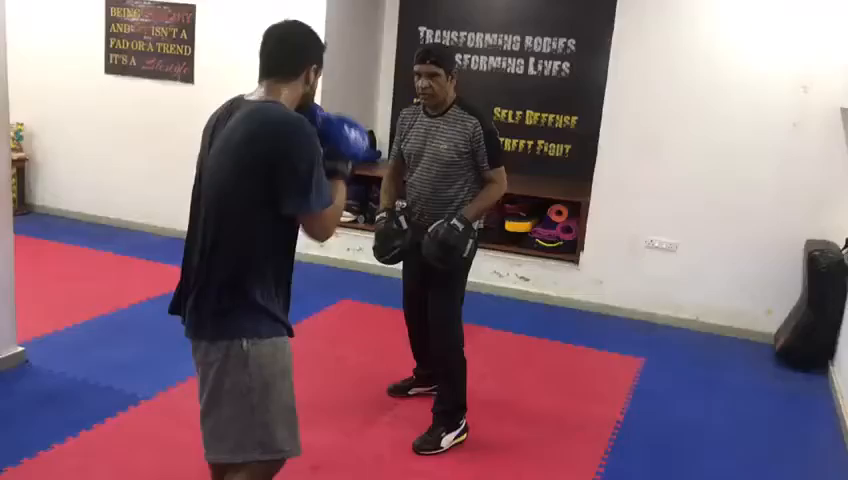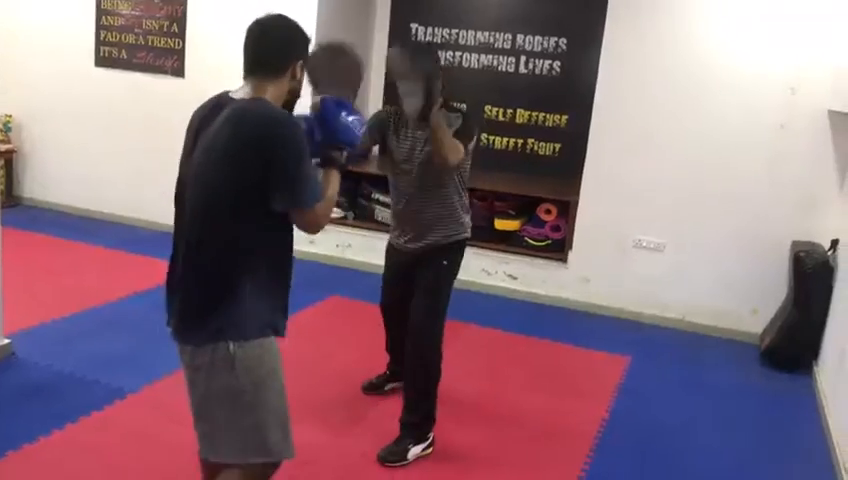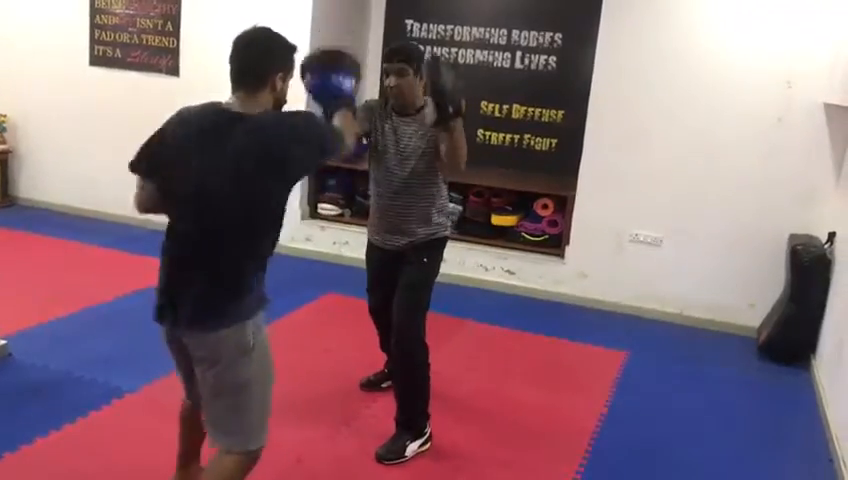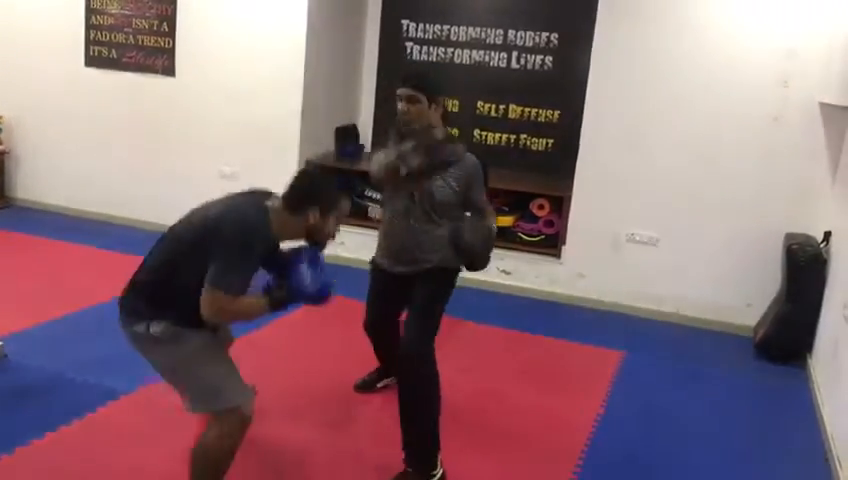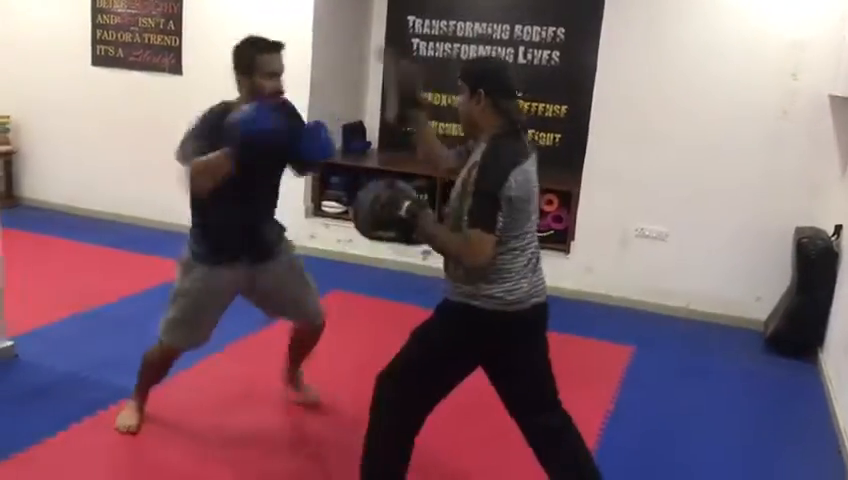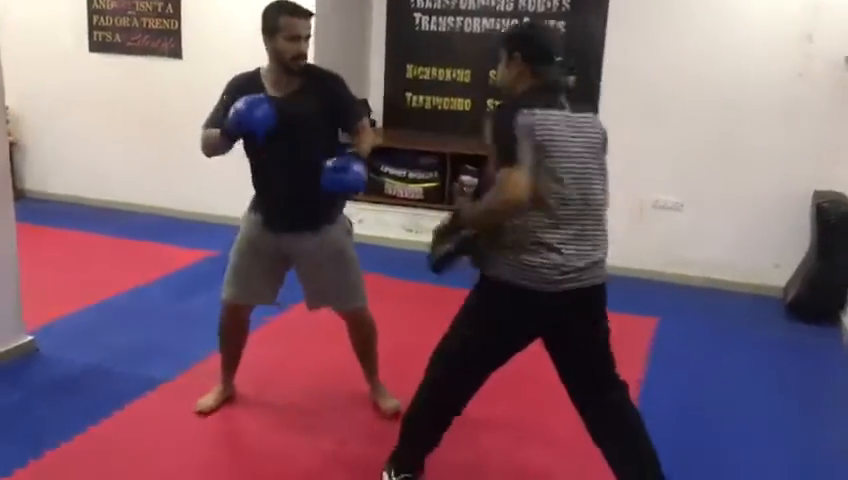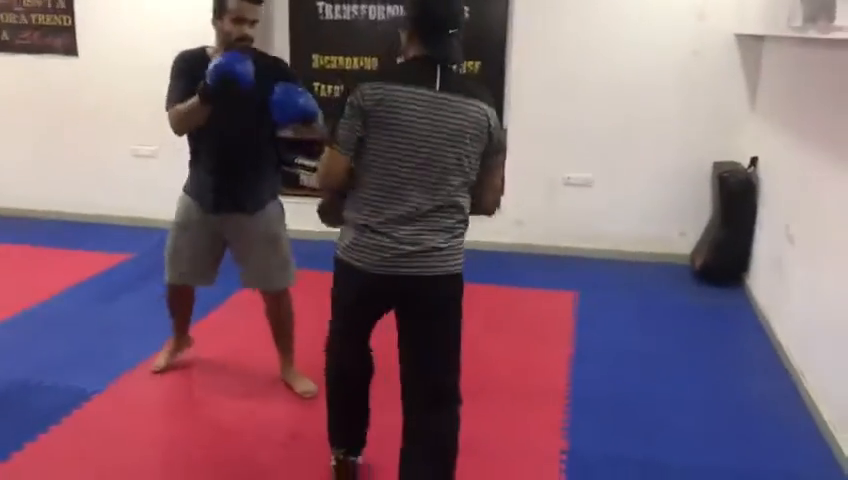
dt=0.7s
person 1, frame 1
left shoulder: (474, 125)
right shoulder: (407, 118)
left elbow: (498, 184)
right elbow: (394, 171)
left wrist: (461, 221)
right wrist: (385, 212)
right hip: (415, 233)
left knee: (445, 321)
right knee: (414, 309)
left ankle: (452, 420)
right ankle: (426, 375)
person 1, frame 2
left shoulder: (457, 122)
right shoulder: (390, 118)
left elbow: (449, 159)
left wrist: (428, 108)
left hip: (443, 243)
right hip: (402, 238)
left knee: (424, 328)
right knee: (392, 309)
left ankle: (418, 431)
right ankle: (398, 371)
person 1, frame 3
left shoulder: (438, 118)
right shoulder: (374, 112)
left elbow: (454, 164)
left wrist: (450, 117)
left hip: (425, 239)
right hip: (382, 237)
left knee: (408, 324)
right knee: (380, 310)
left ankle: (415, 429)
right ankle: (396, 368)
person 1, frame 4
left shoulder: (464, 162)
right shoulder: (398, 140)
left elbow: (482, 212)
right elbow: (378, 170)
right wrist: (409, 162)
left hip: (435, 270)
right hip: (389, 262)
left knee: (416, 352)
right knee: (377, 324)
right ankle: (390, 369)
person 1, frame 5
left shoulder: (492, 164)
right shoulder: (510, 146)
left elbow: (474, 254)
right elbow: (444, 160)
left wrist: (414, 214)
right wrist: (413, 114)
left hip: (479, 311)
right hip: (526, 308)
left knee: (396, 396)
right knee: (543, 414)
person 1, frame 6
left shoulder: (514, 115)
right shoulder: (590, 124)
left elbow: (513, 195)
left wrist: (464, 216)
left hip: (519, 282)
right hip: (585, 284)
left knee: (451, 372)
right knee: (603, 394)
person 1, frame 7
left shoulder: (373, 92)
right shoulder: (482, 109)
left elbow: (330, 177)
right elbow: (488, 201)
left hip: (363, 259)
right hip: (436, 269)
left knee: (346, 353)
right knee: (433, 395)
person 2, frame 1
left shoulder: (228, 115)
right shoulder: (291, 131)
right elbow: (320, 226)
right wrist: (339, 176)
left hip: (206, 302)
right hip: (244, 316)
left knee: (224, 431)
person 2, frame 2
left shoulder: (211, 112)
right shoulder: (277, 128)
right elbow: (313, 219)
right wrist: (334, 163)
left hip: (199, 304)
right hip: (233, 319)
left knee: (224, 435)
person 2, frame 3
left shoulder: (184, 123)
right shoulder: (289, 132)
left elbow: (146, 198)
right elbow: (344, 137)
right wrist: (343, 99)
left hip: (177, 299)
right hip: (231, 312)
left knee: (204, 394)
person 2, frame 4
left shoulder: (265, 207)
right shoulder: (247, 230)
right elbow: (216, 311)
left wrist: (288, 269)
right wrist: (278, 297)
left hip: (178, 299)
right hip: (156, 317)
left knee: (220, 343)
right knee: (234, 412)
person 2, frame 5
left shoulder: (284, 112)
right shoulder: (217, 121)
left elbow: (304, 154)
right elbow: (198, 181)
right wrist: (238, 148)
left hip: (266, 244)
right hip: (212, 254)
left knee: (312, 320)
right knee: (174, 343)
left ankle: (292, 376)
right ankle: (138, 400)
person 2, frame 6
left shoulder: (327, 85)
right shoulder: (243, 87)
left elbow: (364, 131)
right elbow: (208, 145)
left wrist: (355, 160)
right wrist: (229, 131)
left hip: (322, 223)
right hip: (265, 219)
left knee: (355, 310)
right knee: (233, 306)
left ankle: (376, 386)
right ankle: (226, 384)
person 2, frame 7
left shoulder: (272, 69)
right shoulder: (189, 63)
left elbow: (307, 113)
right elbow: (177, 123)
left wrist: (301, 112)
right wrist: (207, 94)
left hip: (256, 200)
right hip: (201, 195)
left knee: (276, 288)
right knee: (179, 282)
left ankle: (289, 366)
right ankle: (179, 343)
